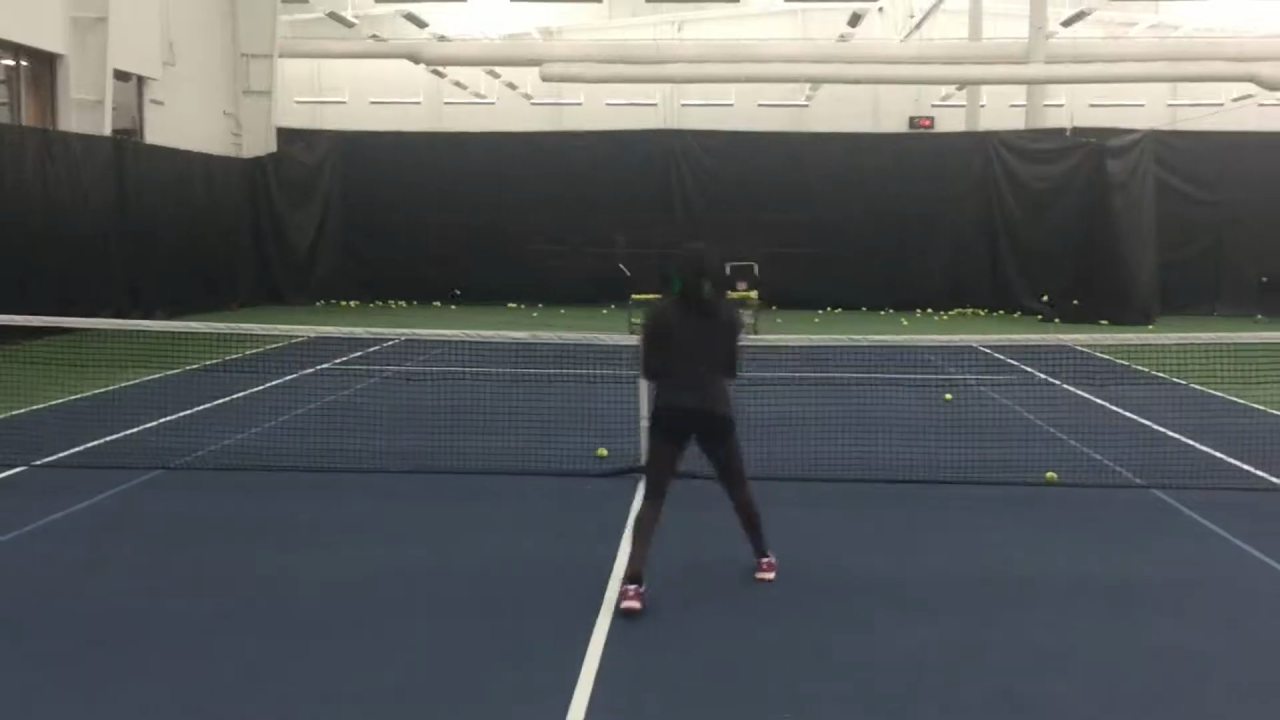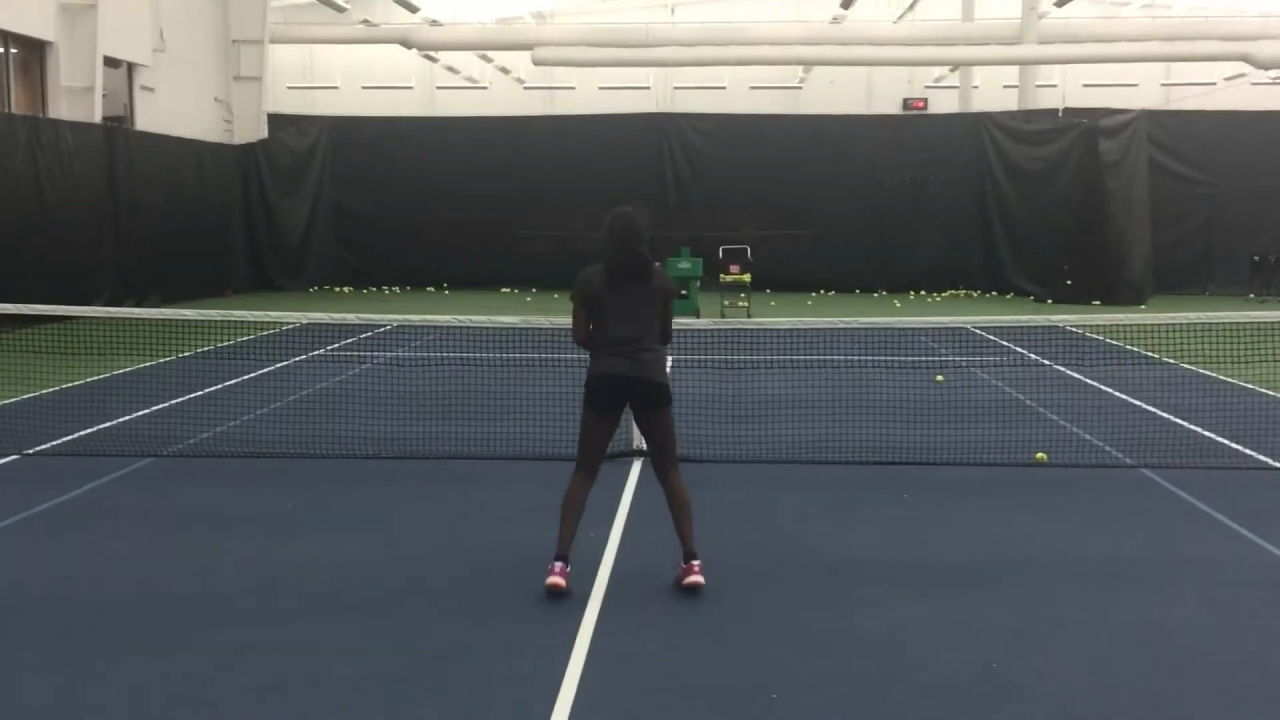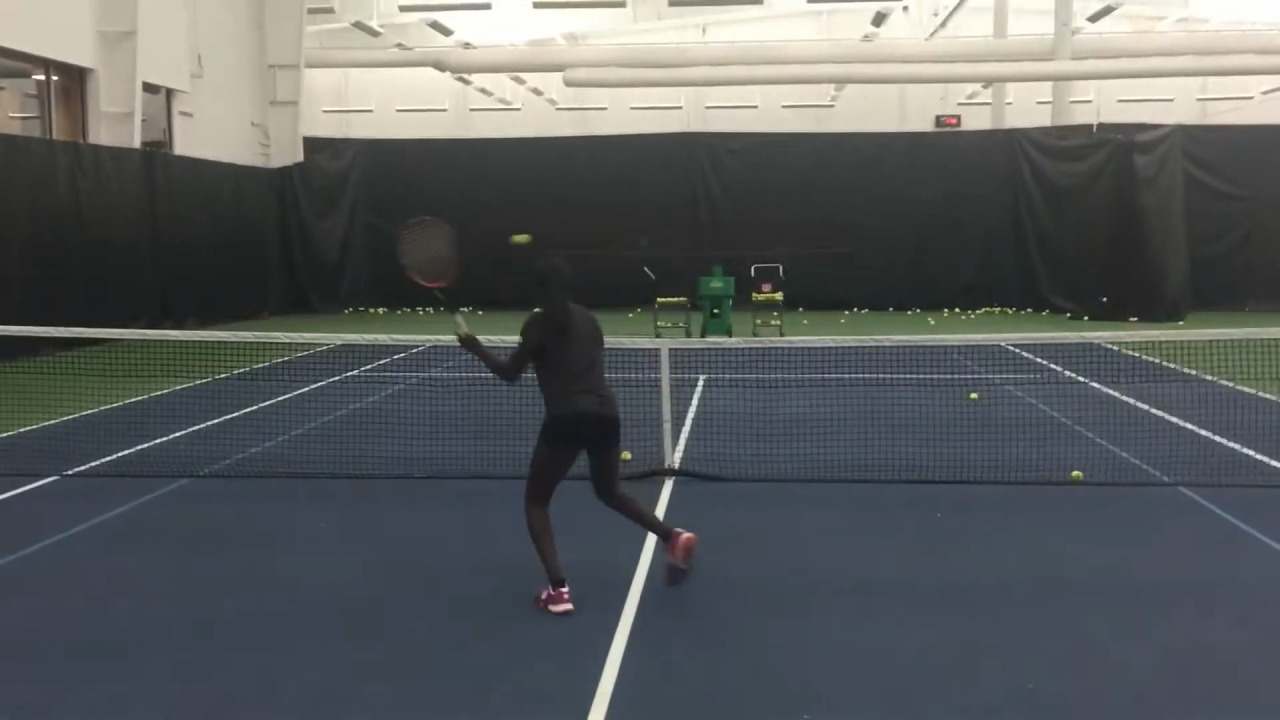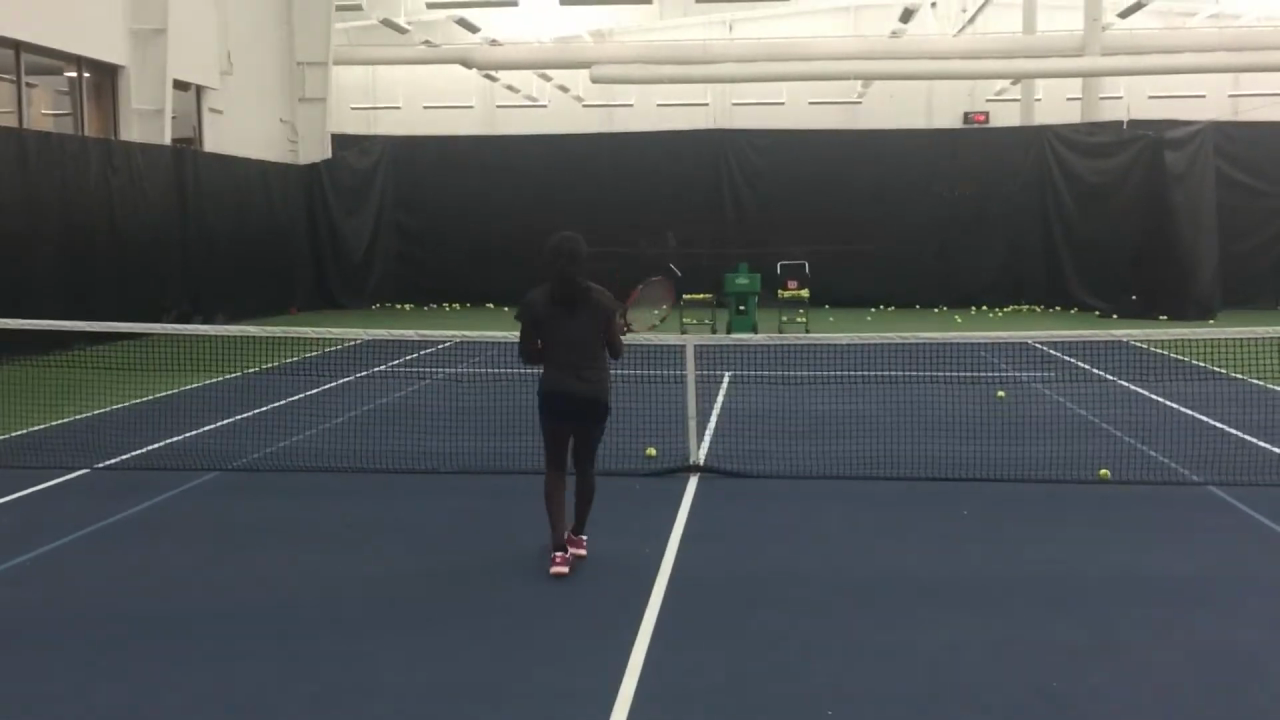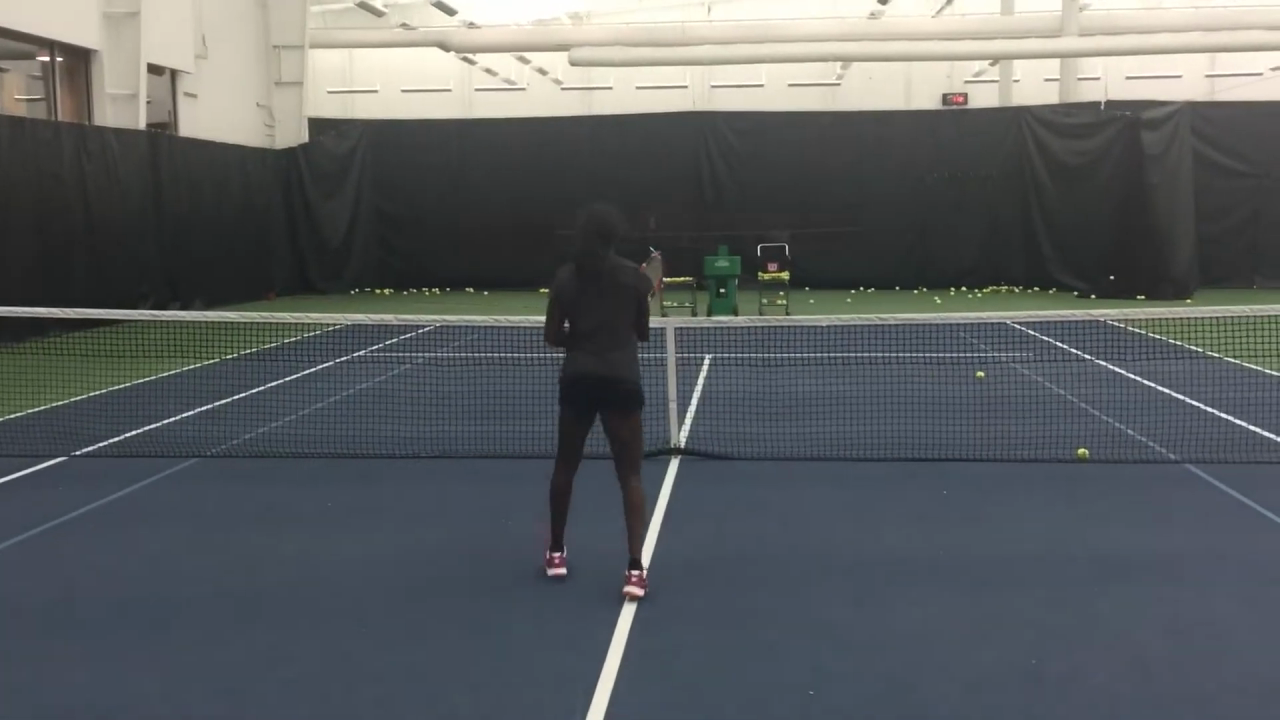
dt=0.7s
person 1, frame 1
left shoulder: (659, 313)
right shoulder: (727, 314)
left elbow: (649, 370)
right elbow: (730, 371)
left hip: (670, 409)
right hip: (713, 409)
left knee: (653, 496)
right knee: (738, 488)
left ankle: (633, 583)
right ankle: (763, 559)
person 1, frame 2
left shoulder: (589, 279)
right shoulder: (661, 280)
left elbow: (580, 337)
right elbow: (664, 337)
left hip: (605, 378)
right hip: (650, 378)
left knee: (585, 472)
right knee: (669, 472)
left ankle: (560, 562)
right ankle: (691, 562)
person 1, frame 3
left shoulder: (538, 324)
right shoulder: (588, 319)
left elbow: (510, 374)
left wrist: (476, 349)
left hip: (566, 420)
right hip: (605, 414)
left knee: (535, 503)
right knee: (609, 493)
left ankle: (558, 590)
right ankle: (673, 536)
person 1, frame 4
left shoulder: (535, 300)
right shoulder: (602, 298)
left elbow: (528, 355)
right elbow: (616, 352)
right wrist: (617, 331)
left hip: (555, 392)
right hip: (594, 393)
left knee: (556, 468)
right knee: (585, 465)
left ankle: (559, 552)
right ankle: (577, 536)
person 1, frame 5
left shoulder: (565, 278)
right shoulder: (634, 276)
left elbow: (553, 336)
right elbow: (642, 334)
left hip: (578, 378)
right hip: (622, 380)
left knee: (564, 466)
right knee: (629, 475)
left ankle: (556, 552)
right ankle: (635, 570)
